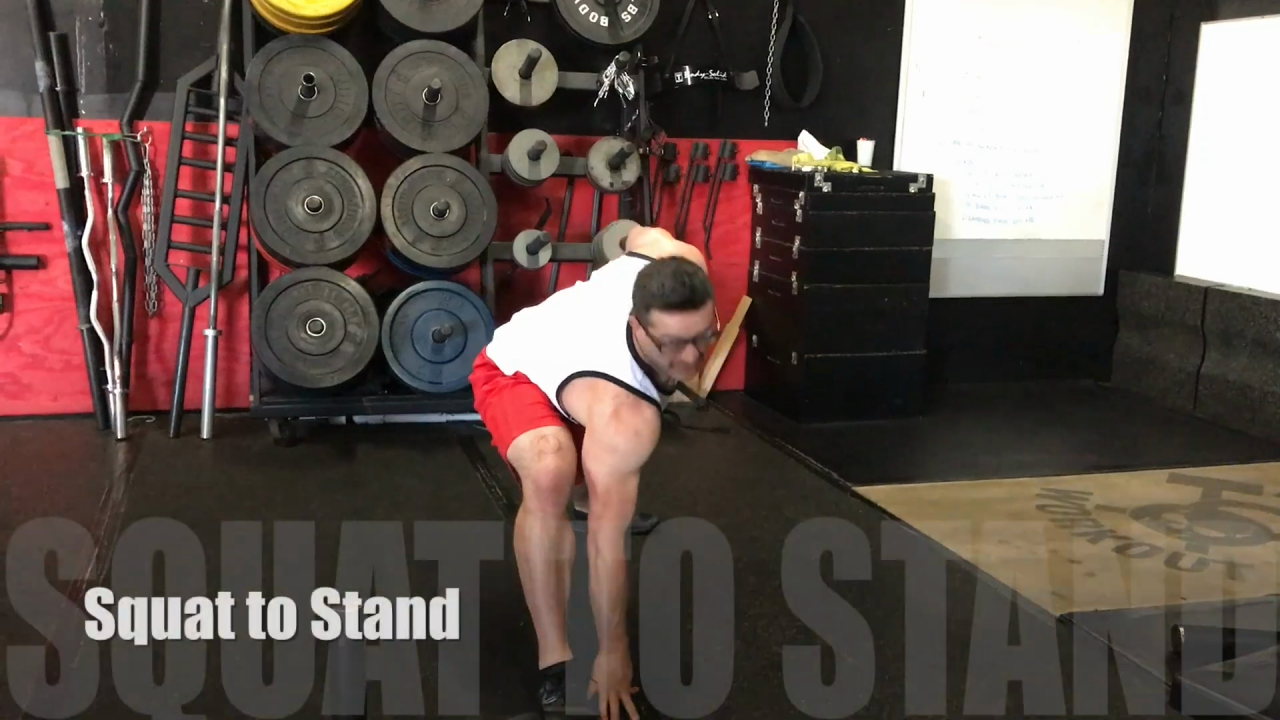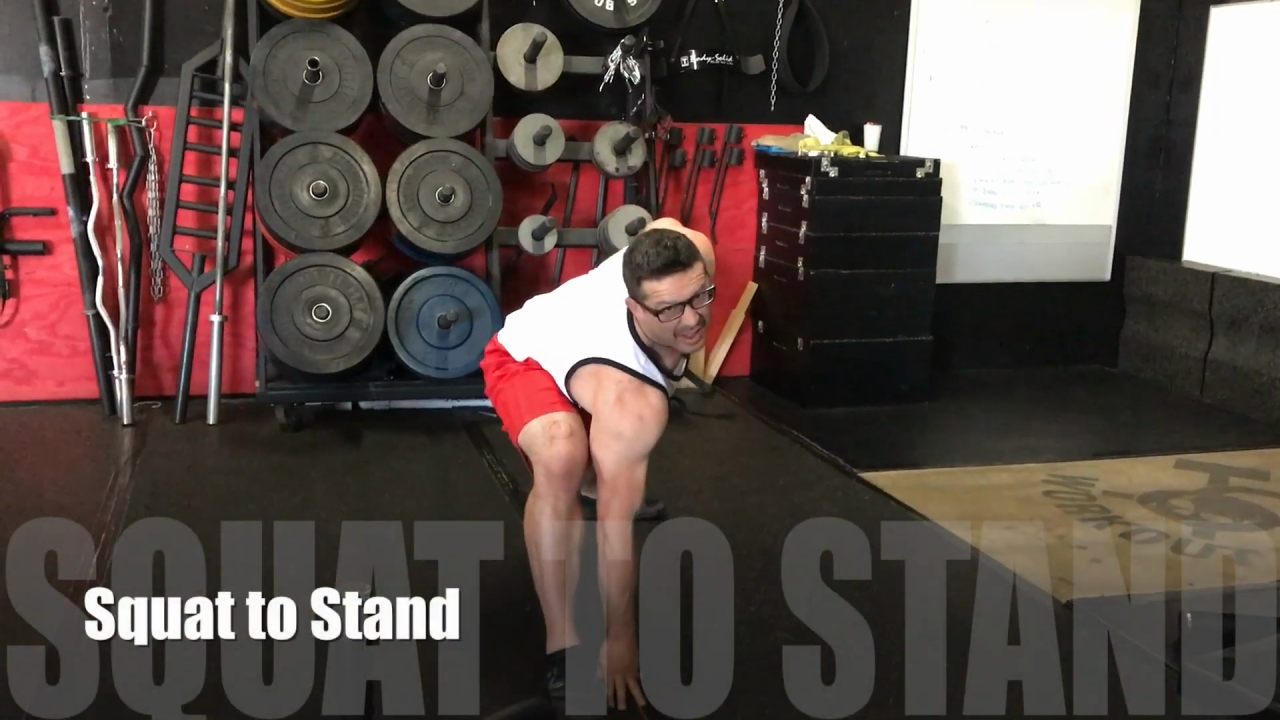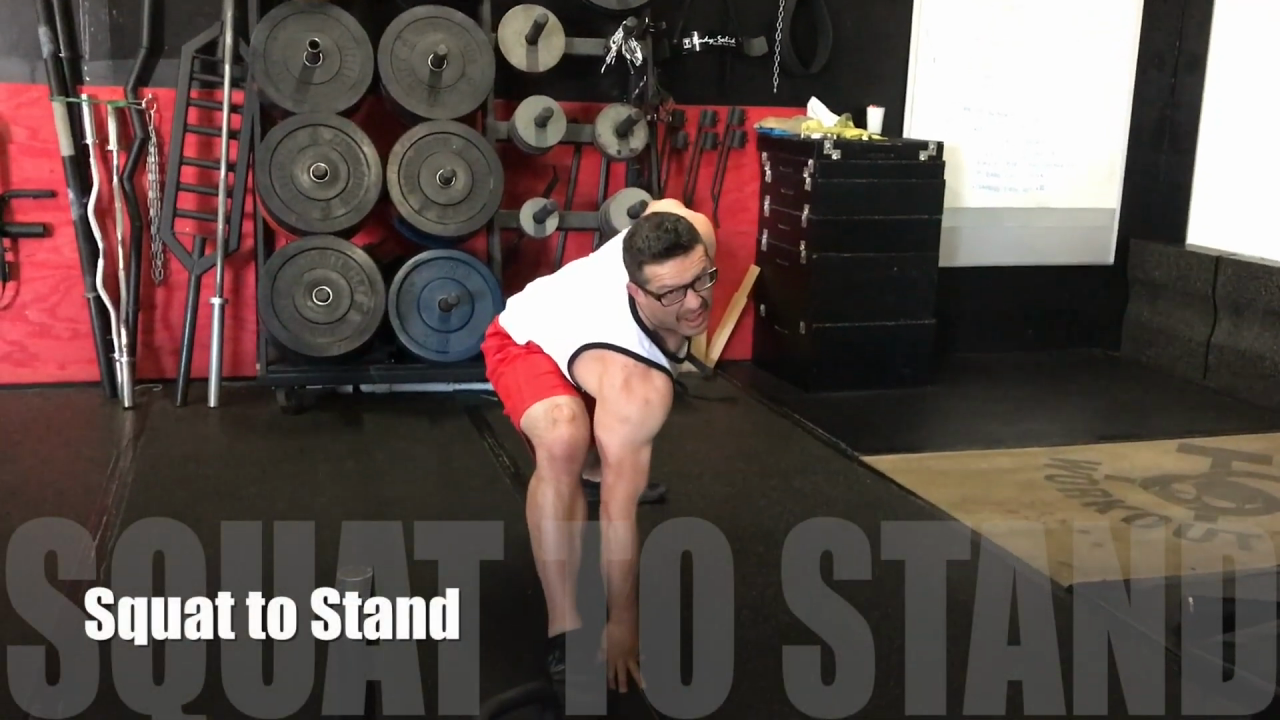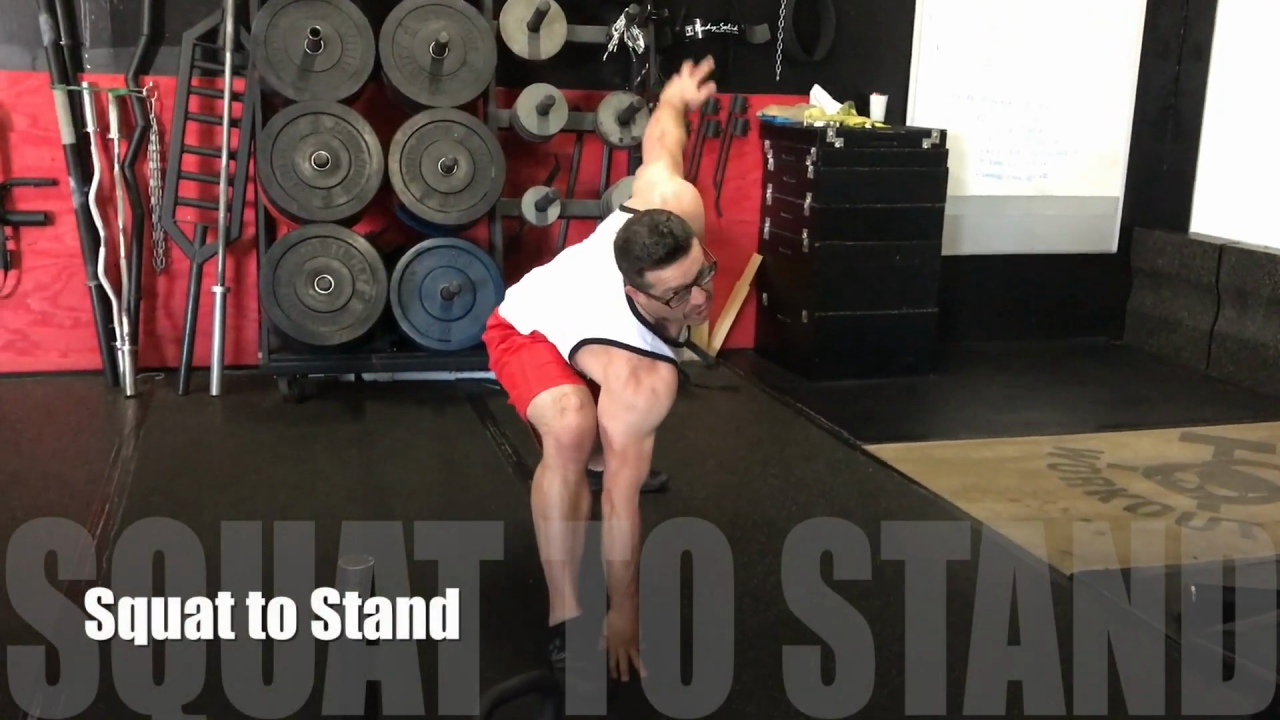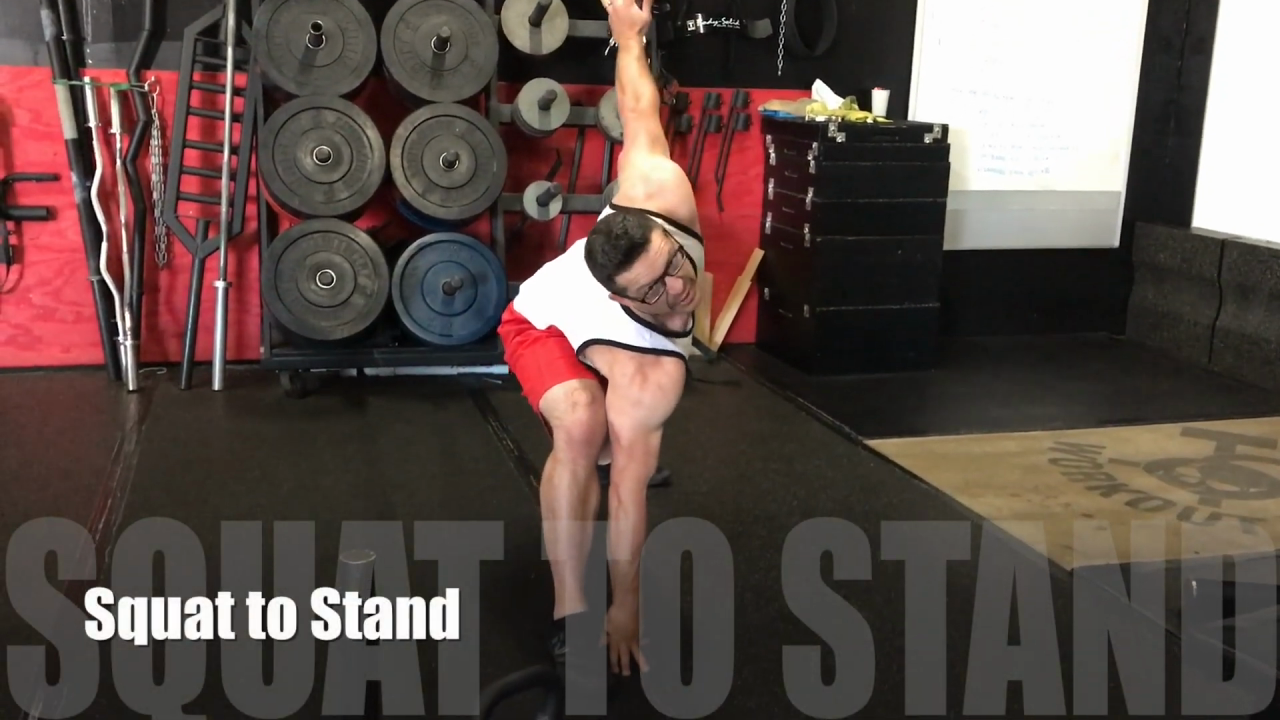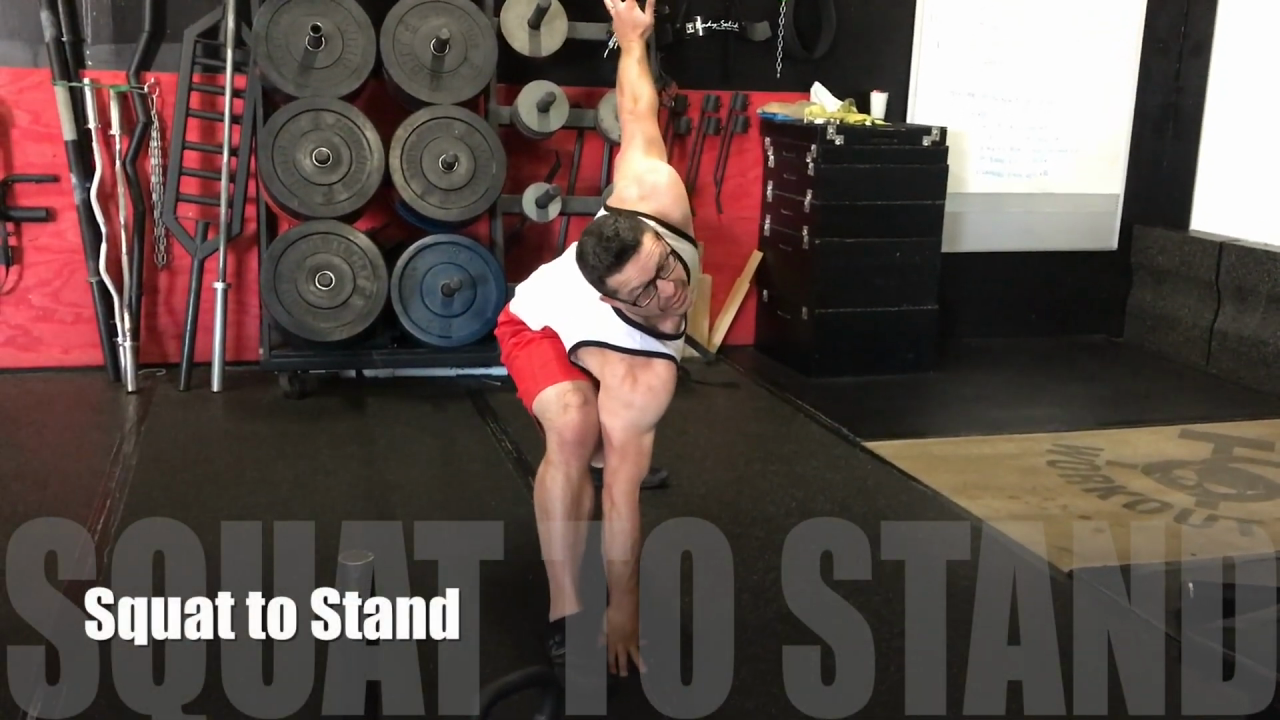
dt=0.4s
person 1, frame 1
left shoulder: (683, 265)
right shoulder: (622, 413)
left elbow: (642, 235)
right elbow: (606, 538)
right wrist: (613, 657)
left hip: (560, 340)
right hip: (514, 371)
right knee: (551, 472)
left ankle: (591, 479)
right ankle: (555, 662)
person 1, frame 2
left shoulder: (692, 253)
right shoulder: (628, 398)
left elbow: (663, 226)
right elbow: (615, 525)
right wrist: (621, 642)
left hip: (572, 326)
right hip: (526, 357)
right knee: (562, 460)
left ankle: (599, 476)
right ankle: (563, 647)
person 1, frame 3
left shoulder: (688, 233)
right shoulder: (634, 384)
left elbow: (661, 205)
right elbow: (618, 509)
right wrist: (622, 626)
left hip: (574, 312)
right hip: (527, 340)
right knee: (565, 442)
left ankle: (597, 459)
right ankle: (564, 630)
person 1, frame 4
left shoulder: (676, 205)
right shoulder: (640, 380)
left elbow: (660, 131)
right elbow: (620, 499)
left wrist: (679, 97)
right wrist: (623, 614)
left hip: (575, 306)
right hip: (526, 331)
right knee: (571, 433)
left ankle: (597, 450)
right ankle: (566, 616)
person 1, frame 5
left shoulder: (660, 196)
right shoulder: (651, 373)
left elbow: (640, 114)
right elbow: (627, 491)
right wrist: (626, 611)
left hip: (568, 290)
right hip: (542, 324)
left knee: (629, 437)
right knee: (583, 428)
left ankle: (610, 437)
right ankle: (570, 613)
person 1, frame 6
left shoulder: (654, 196)
right shoulder: (641, 372)
left elbow: (637, 115)
right elbow: (620, 491)
right wrist: (624, 613)
left hip: (560, 289)
right hip: (539, 324)
left knee: (623, 436)
right knee: (575, 431)
left ankle: (610, 436)
right ankle: (567, 613)
